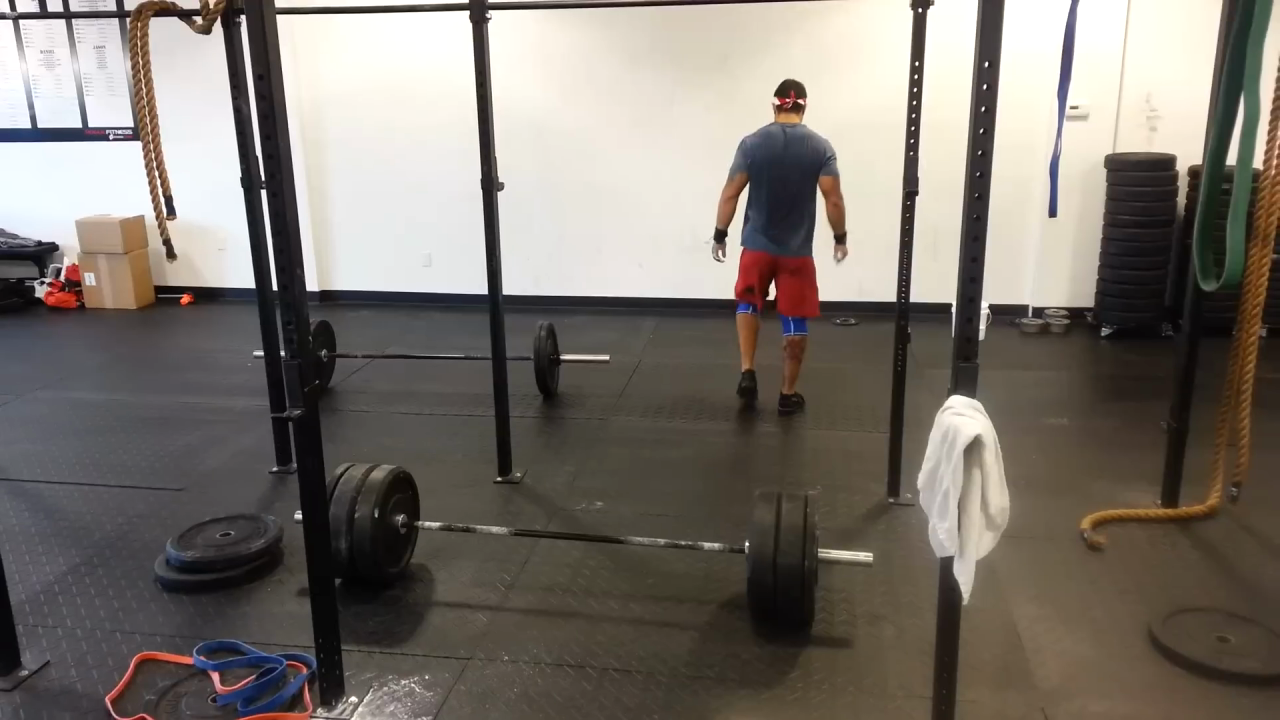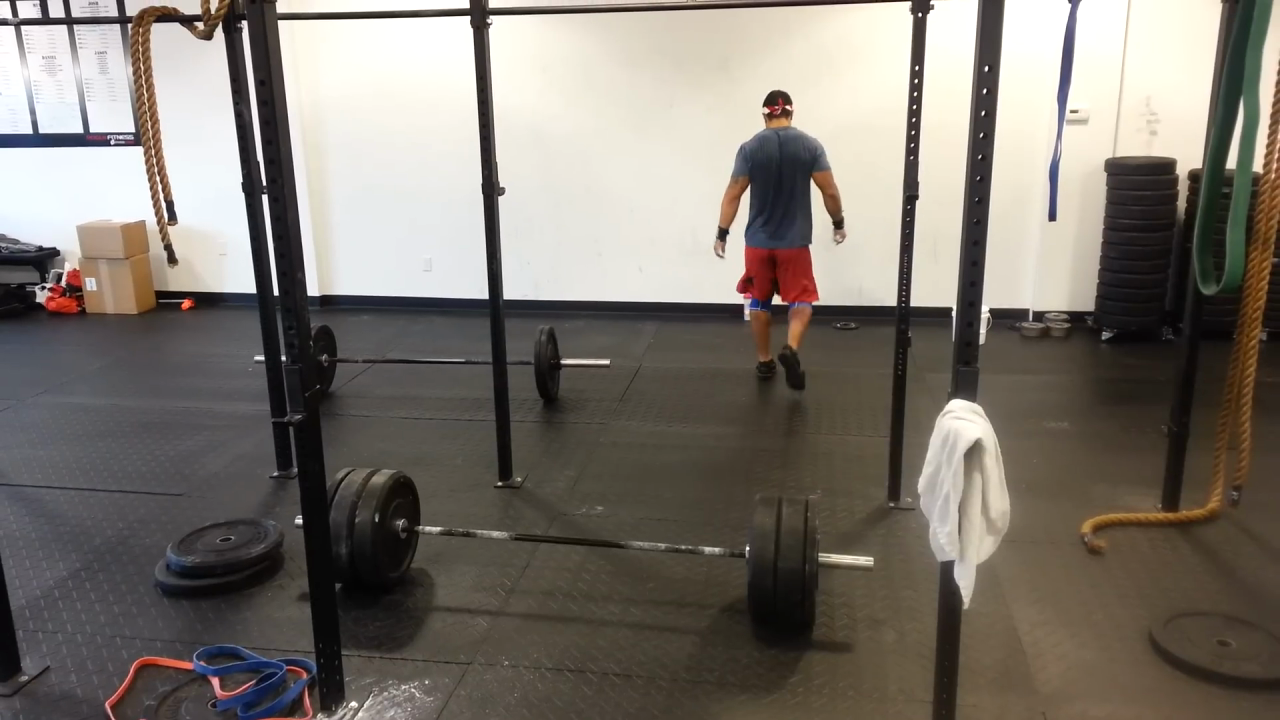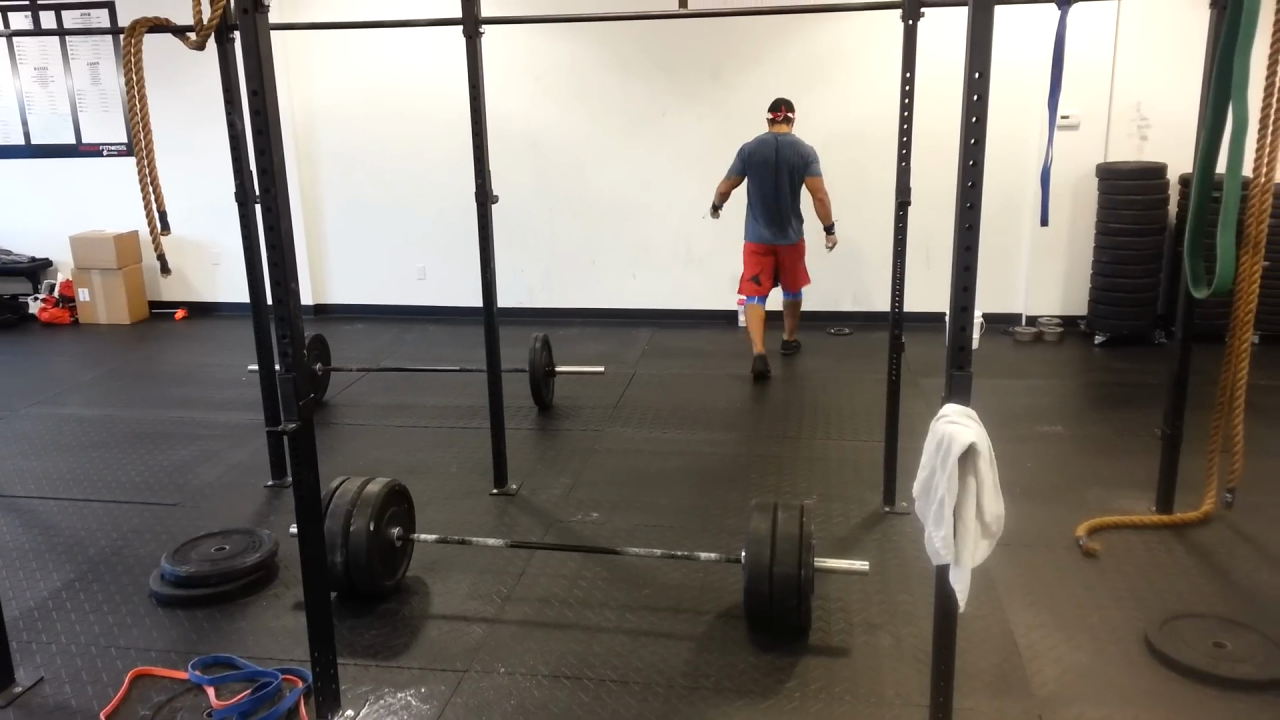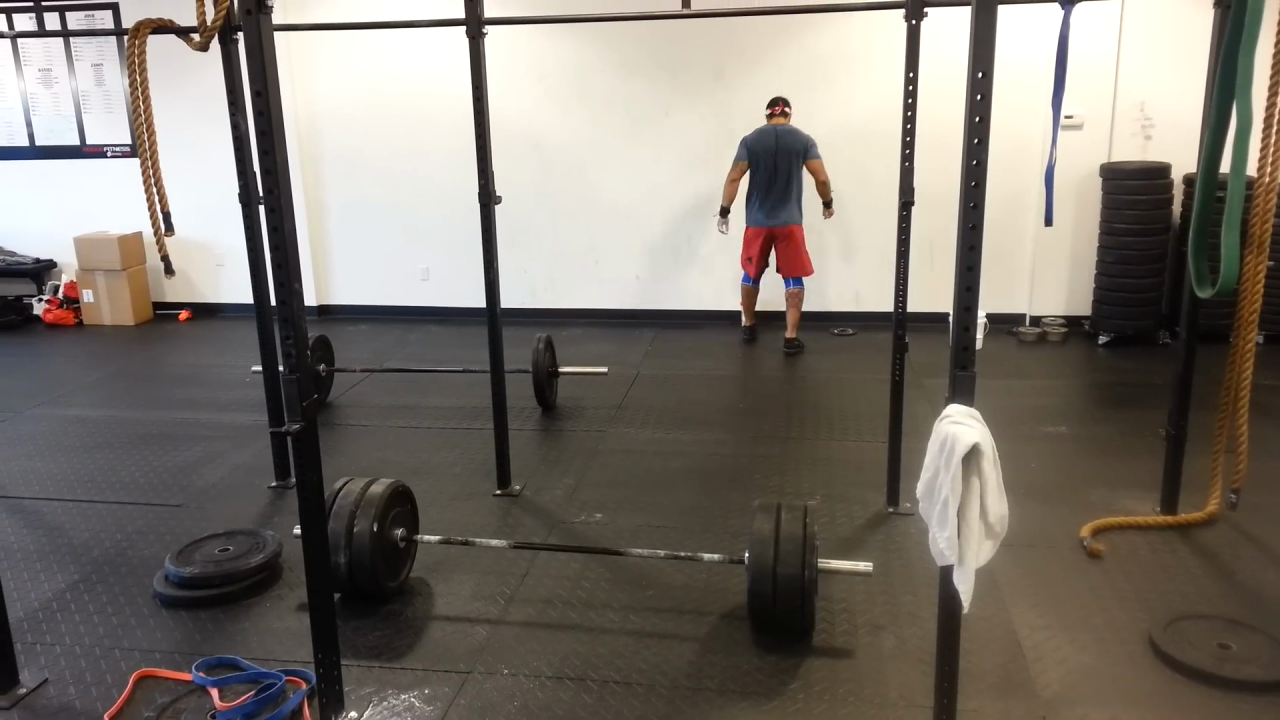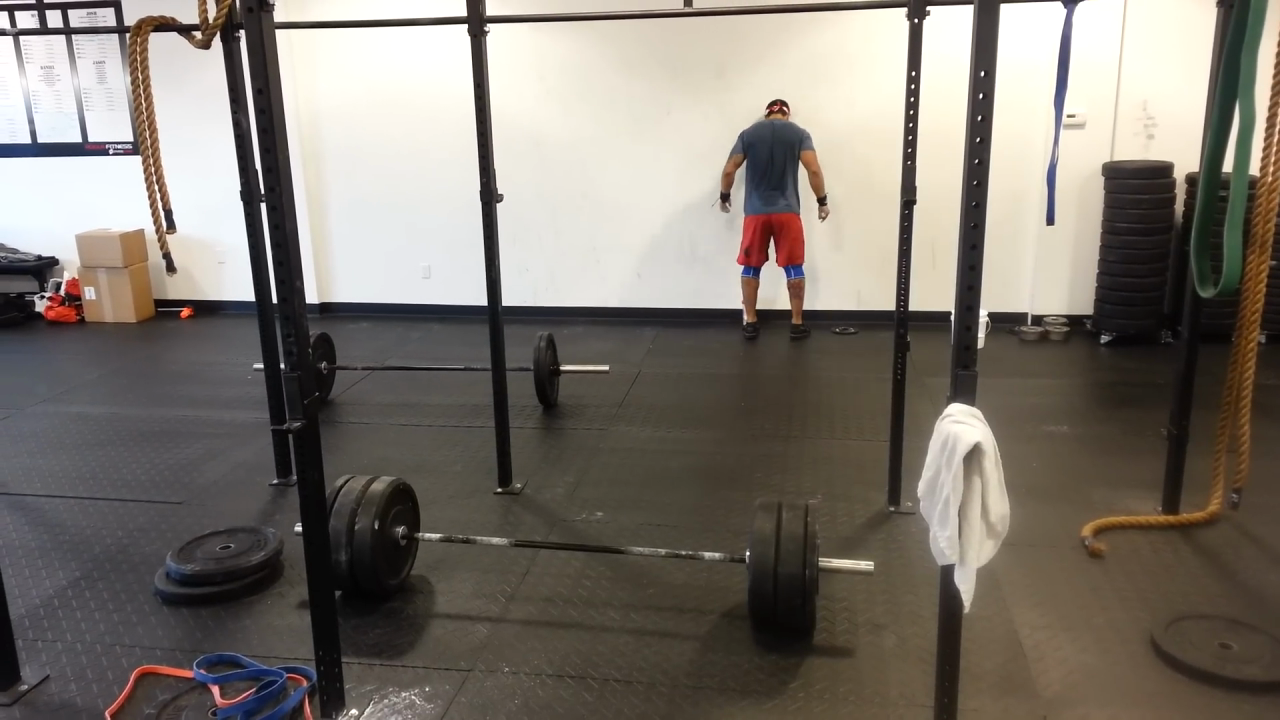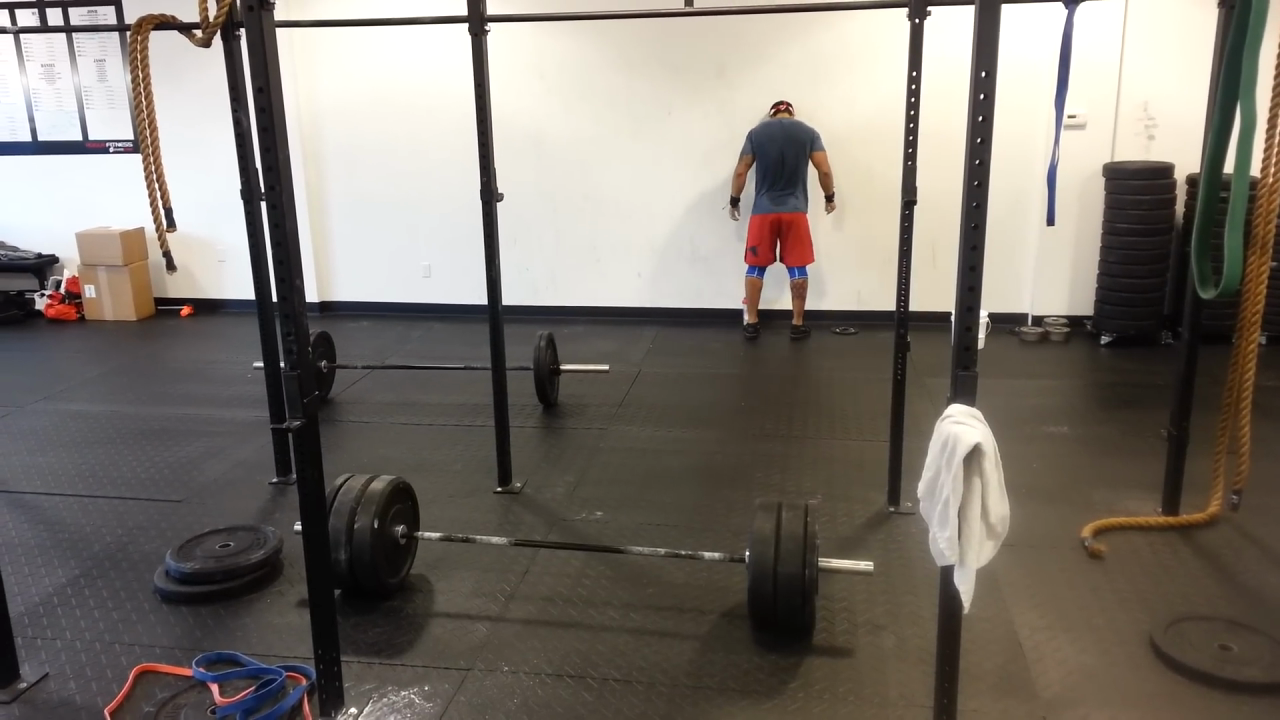
dt=0.4s
person 1, frame 1
left shoulder: (752, 143)
right shoulder: (820, 147)
left elbow: (730, 193)
right elbow: (833, 199)
left wrist: (719, 236)
right wrist: (840, 237)
left hip: (756, 246)
right hip: (797, 250)
left knee: (748, 306)
right knee: (795, 321)
left ankle: (747, 371)
right ankle: (788, 394)
person 1, frame 2
left shoulder: (750, 148)
right shoulder: (810, 145)
left elbow: (733, 194)
right elbow: (830, 191)
left wrist: (722, 234)
right wrist: (838, 223)
left hip: (758, 241)
right hip: (795, 242)
left knee: (759, 300)
right knee: (801, 299)
left ankle: (764, 361)
right ankle: (790, 349)
person 1, frame 3
left shoulder: (750, 149)
right shoulder: (805, 151)
left elbow: (724, 188)
right elbow: (819, 195)
left wrist: (716, 206)
right wrist: (829, 229)
left hip: (757, 238)
right hip: (790, 237)
left knee: (755, 296)
right knee: (792, 289)
left ankle: (759, 354)
right ankle: (789, 339)
person 1, frame 4
left shoulder: (751, 140)
right shoulder: (803, 140)
left elbow: (734, 178)
right elbow: (822, 178)
left wrist: (723, 212)
right wrist: (828, 203)
left hip: (757, 221)
right hip: (790, 222)
left knee: (751, 273)
right knee: (794, 278)
left ankle: (749, 325)
right ankle: (791, 337)
person 1, frame 5
left shoulder: (748, 134)
right shoulder: (799, 133)
left elbow: (729, 170)
right elbow: (813, 170)
left wrist: (724, 196)
right wrist: (822, 201)
left hip: (755, 211)
right hip: (787, 211)
left knee: (751, 265)
right knee: (794, 267)
left ankle: (750, 322)
right ankle: (797, 323)
person 1, frame 6
left shoulder: (756, 133)
right shoulder: (808, 133)
left elbow: (740, 172)
right elbow: (824, 170)
left wrist: (734, 202)
right wrist: (830, 198)
left hip: (763, 211)
right hip: (795, 211)
left knee: (756, 266)
right knee: (797, 267)
left ankle: (751, 323)
right ankle: (798, 324)
